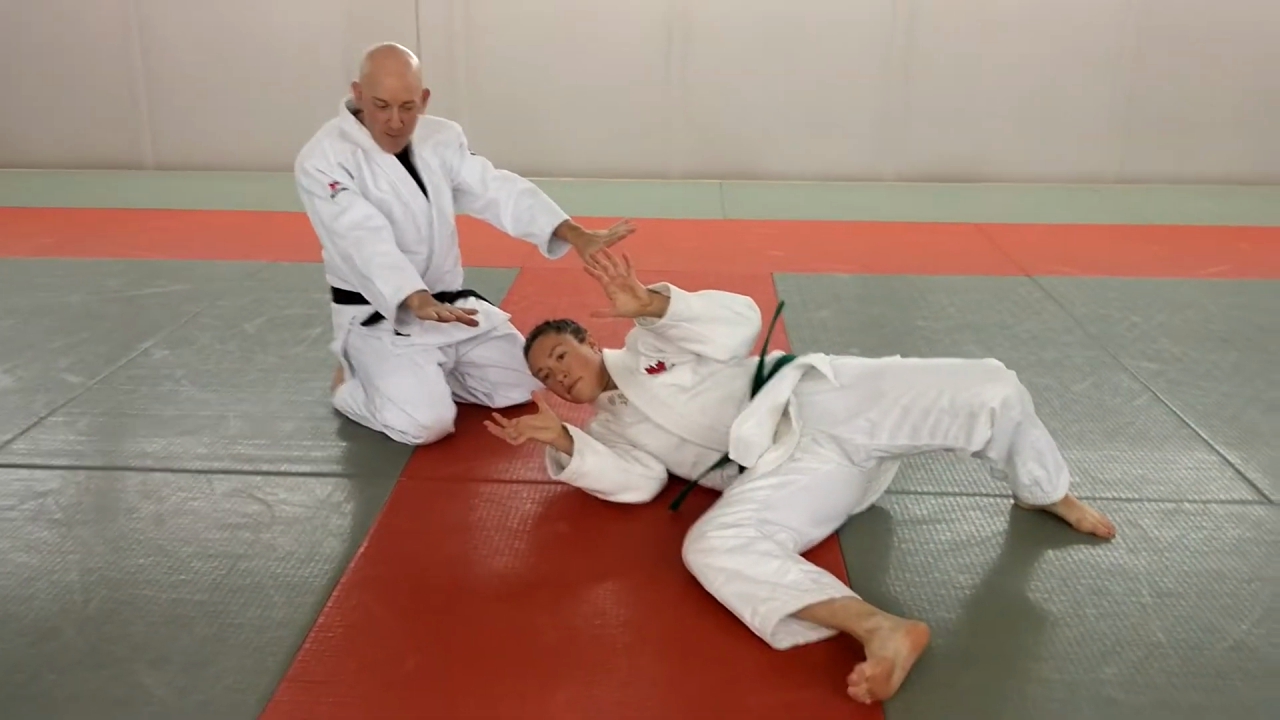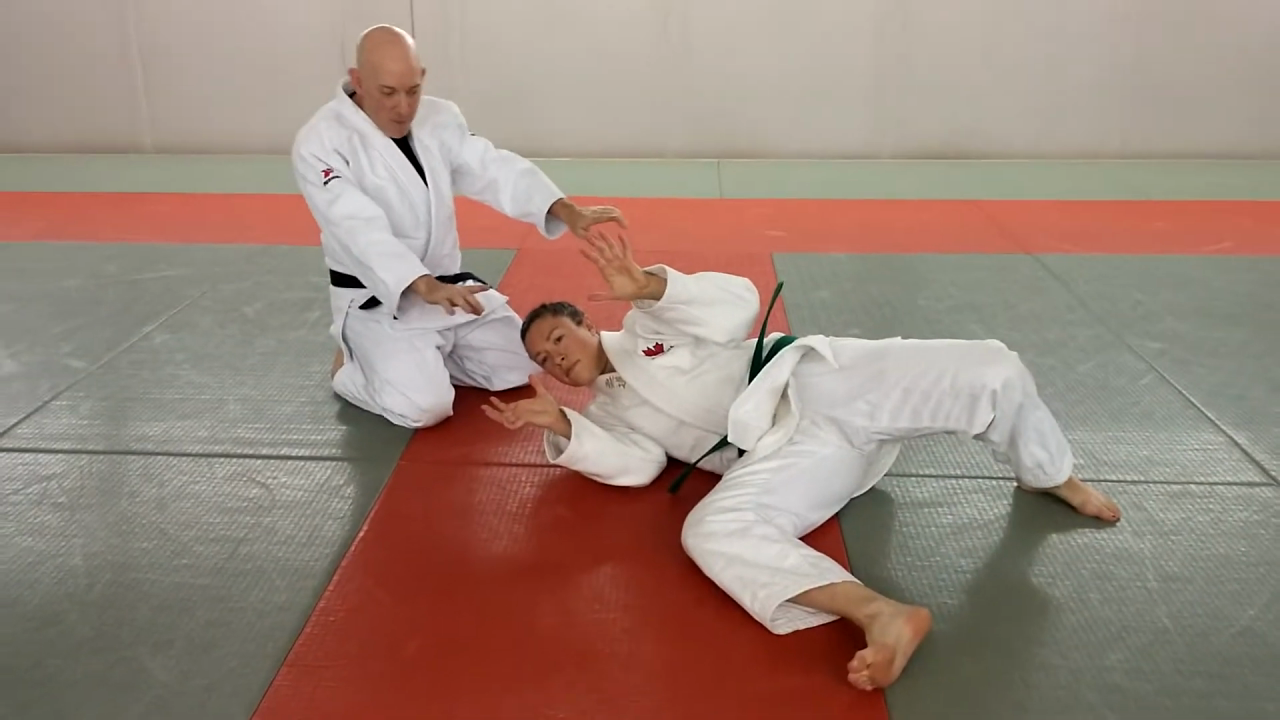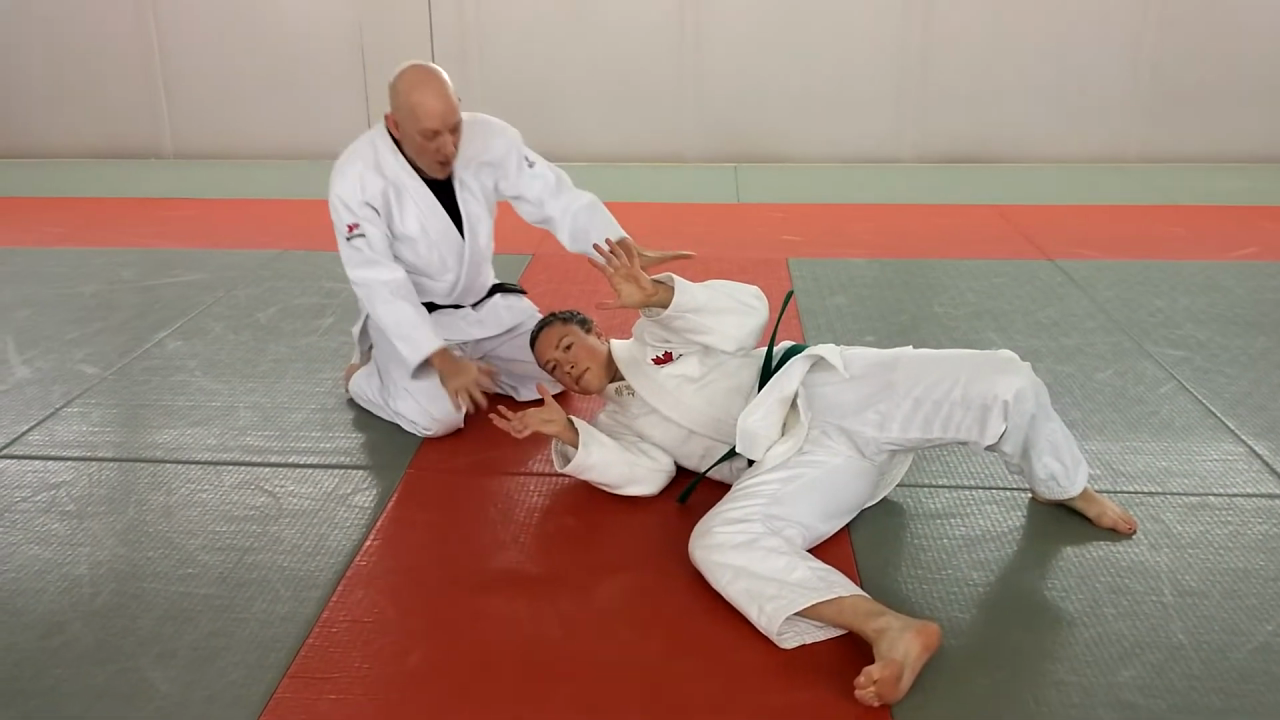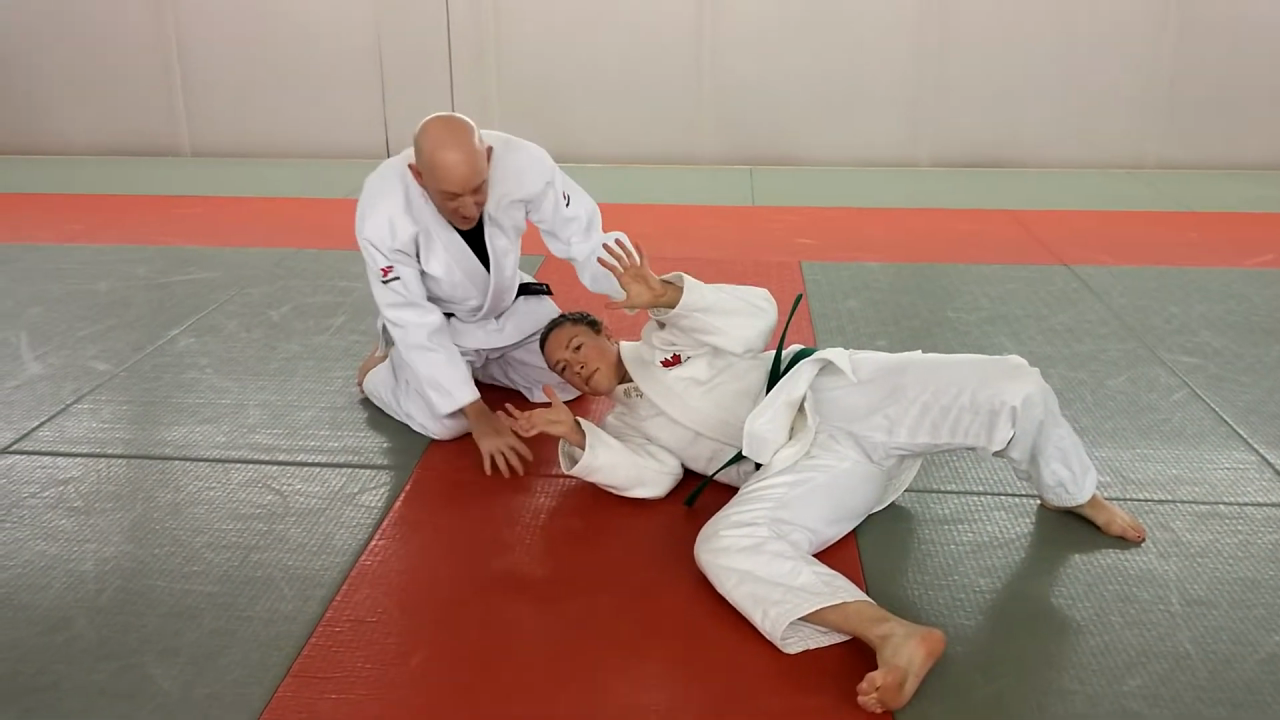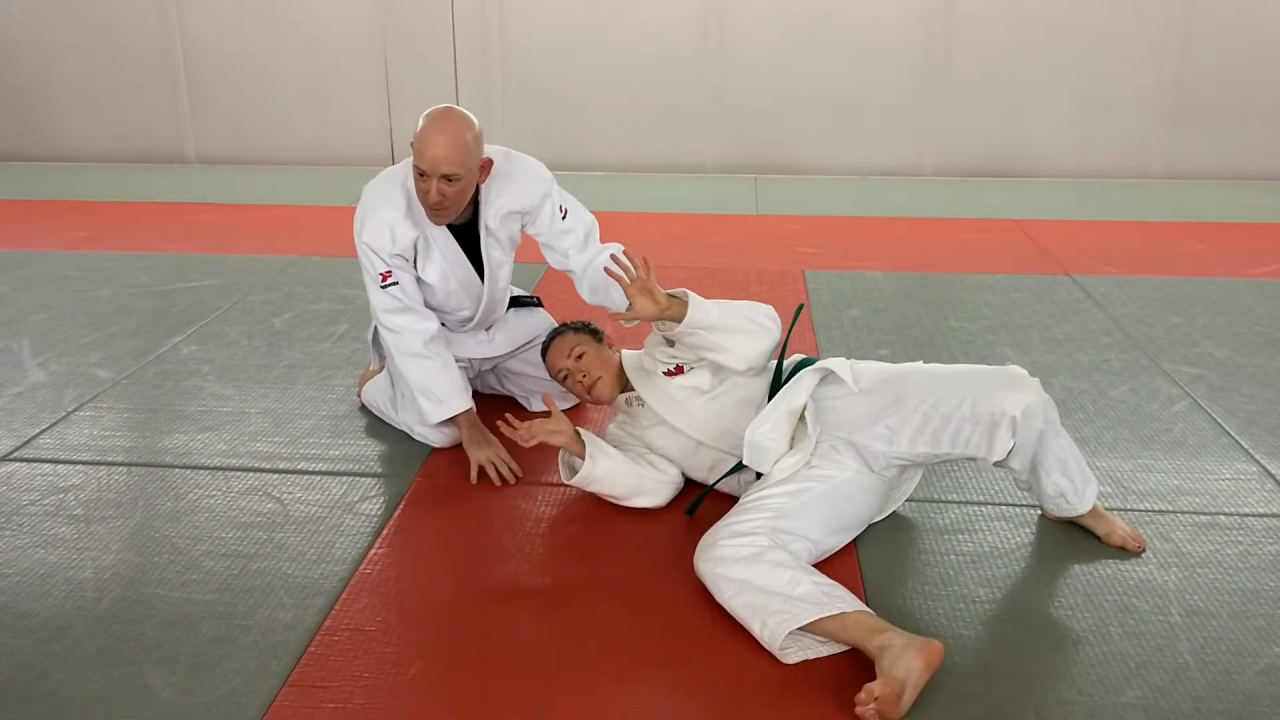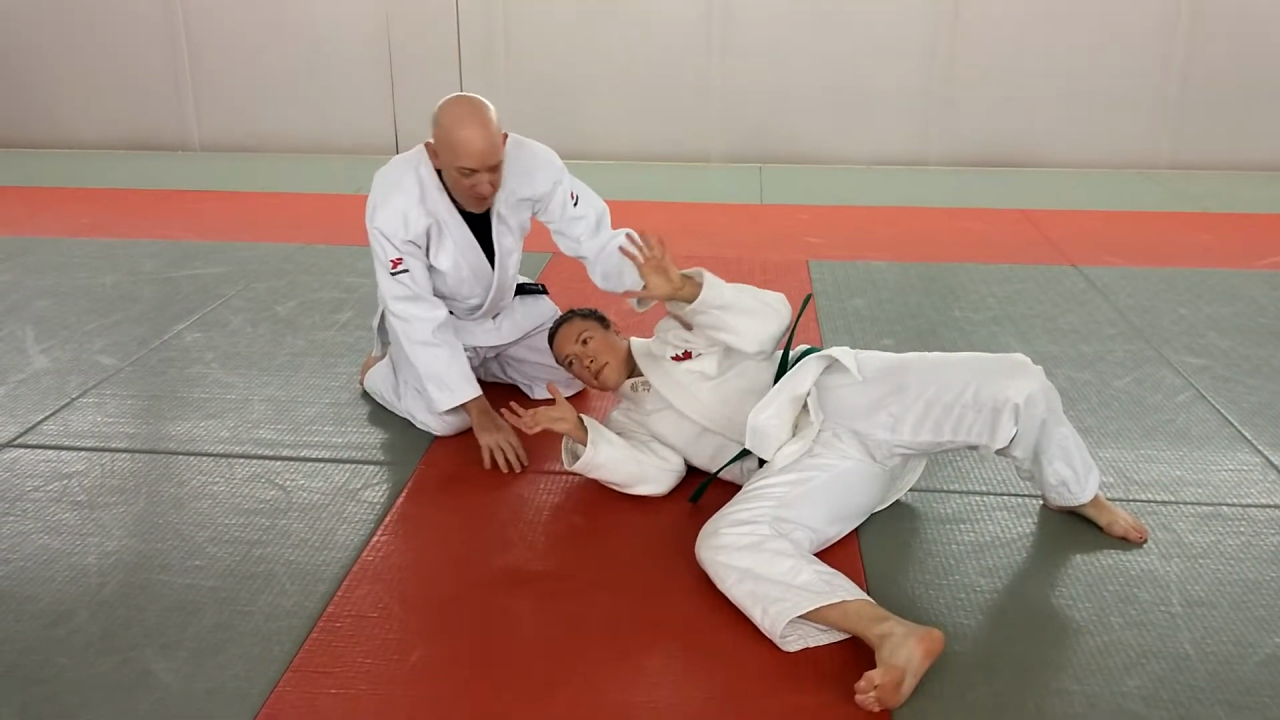
dt=0.5s
person 1, frame 1
left shoulder: (647, 341)
right shoulder: (610, 428)
left elbow: (738, 323)
right elbow: (636, 480)
left wrist: (652, 303)
right wrist: (562, 442)
left hip: (821, 398)
right hip: (783, 464)
left knee: (987, 387)
right knee: (711, 548)
left ankle: (1047, 496)
right ankle: (880, 629)
person 1, frame 2
left shoulder: (646, 321)
right shoulder: (608, 410)
left elbow: (735, 304)
right elbow: (636, 463)
left wrist: (648, 285)
right wrist: (559, 425)
left hip: (819, 379)
right hip: (782, 446)
left knee: (988, 368)
right knee: (711, 533)
left ankle: (1050, 478)
right ankle: (881, 613)
person 1, frame 3
left shoulder: (656, 330)
right shoulder: (617, 421)
left elbow: (744, 313)
right elbow: (643, 473)
left wrist: (655, 294)
right wrist: (566, 435)
left hip: (830, 387)
right hip: (794, 456)
left knee: (1002, 379)
right knee: (717, 543)
left ankle: (1066, 489)
right ankle: (889, 628)
person 1, frame 4
left shoulder: (666, 332)
right shoulder: (624, 422)
left elbow: (753, 315)
right elbow: (650, 476)
left wrist: (664, 295)
right wrist: (574, 437)
left hip: (836, 392)
right hip: (800, 460)
left knee: (1010, 384)
right knee: (722, 547)
left ankle: (1074, 497)
right ankle: (894, 634)
person 1, frame 5
left shoulder: (667, 344)
right shoulder: (625, 432)
left elbow: (756, 334)
right elbow: (651, 486)
left wrist: (669, 309)
right wrist: (575, 446)
left hip: (843, 402)
right hip: (802, 470)
left knee: (1011, 395)
right knee: (723, 556)
left ankle: (1075, 507)
right ankle: (893, 646)
person 1, frame 6
left shoulder: (679, 331)
right shoulder: (630, 420)
left elbow: (767, 321)
right elbow: (653, 473)
left wrist: (683, 290)
right wrist: (579, 434)
left hip: (845, 395)
right hip: (805, 461)
left knee: (1013, 382)
right knee: (724, 545)
left ankle: (1077, 498)
right ankle: (894, 634)
person 2, frame 1
left shoulder: (440, 138)
right shoulder: (323, 159)
left elbow: (496, 191)
right elbow: (365, 241)
left wrist: (574, 234)
right wrist: (416, 301)
left hip: (450, 303)
right hip: (379, 317)
left knee: (523, 385)
right knee: (425, 422)
left ankle: (429, 374)
right ankle: (354, 384)
person 2, frame 2
left shoulder: (438, 118)
right shoulder: (321, 142)
left elbow: (494, 170)
right elbow: (359, 230)
left wrist: (566, 210)
right wrist: (425, 287)
left hip: (451, 288)
right hip: (377, 303)
left knee: (523, 369)
right knee: (425, 406)
left ankle: (427, 357)
right ankle: (353, 367)
person 2, frame 3
left shoulder: (489, 137)
right shoulder: (355, 177)
left elbow: (554, 199)
right elbow: (379, 283)
right wrist: (443, 360)
left hip: (484, 304)
right hip: (407, 318)
left knee: (556, 378)
right knee: (435, 416)
left ankle: (470, 367)
right ankle: (364, 375)
person 2, frame 4
left shoulder: (522, 163)
right shoulder: (381, 210)
left elbow: (582, 238)
right elbow: (412, 321)
right wrist: (479, 416)
left hip: (507, 304)
right hip: (432, 324)
left knee: (573, 381)
right knee: (445, 422)
left ankle: (473, 365)
right ankle: (380, 370)
person 2, frame 5
left shoulder: (520, 177)
right shoulder: (381, 214)
left elbow: (581, 251)
right elbow: (408, 329)
right wrist: (469, 426)
left hip: (498, 315)
right hip: (425, 332)
left knee: (568, 389)
right knee: (441, 430)
left ankle: (470, 373)
right ankle: (380, 379)
person 2, frame 6
left shoulder: (532, 162)
right shoulder: (393, 201)
left elbow: (592, 236)
right elbow: (416, 316)
right wrist: (481, 413)
left hip: (503, 303)
right hip: (425, 316)
left knee: (571, 377)
right knee: (444, 418)
left ankle: (474, 361)
right ankle: (380, 368)
